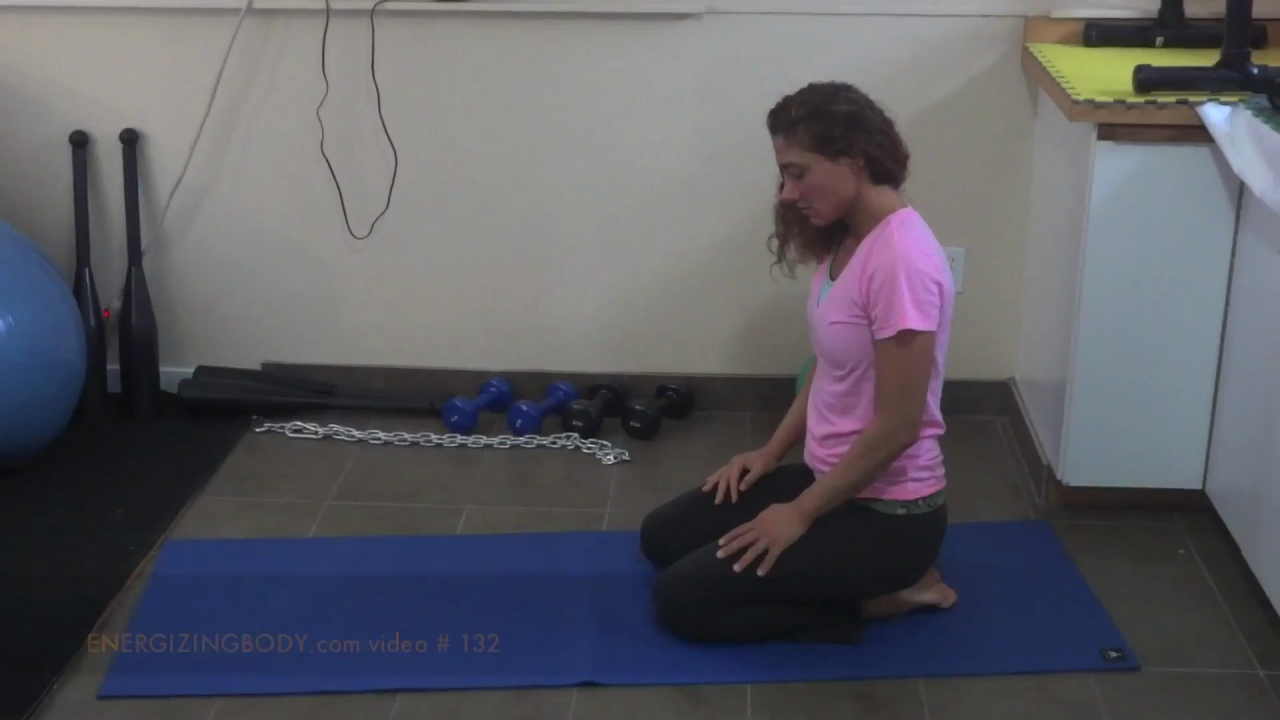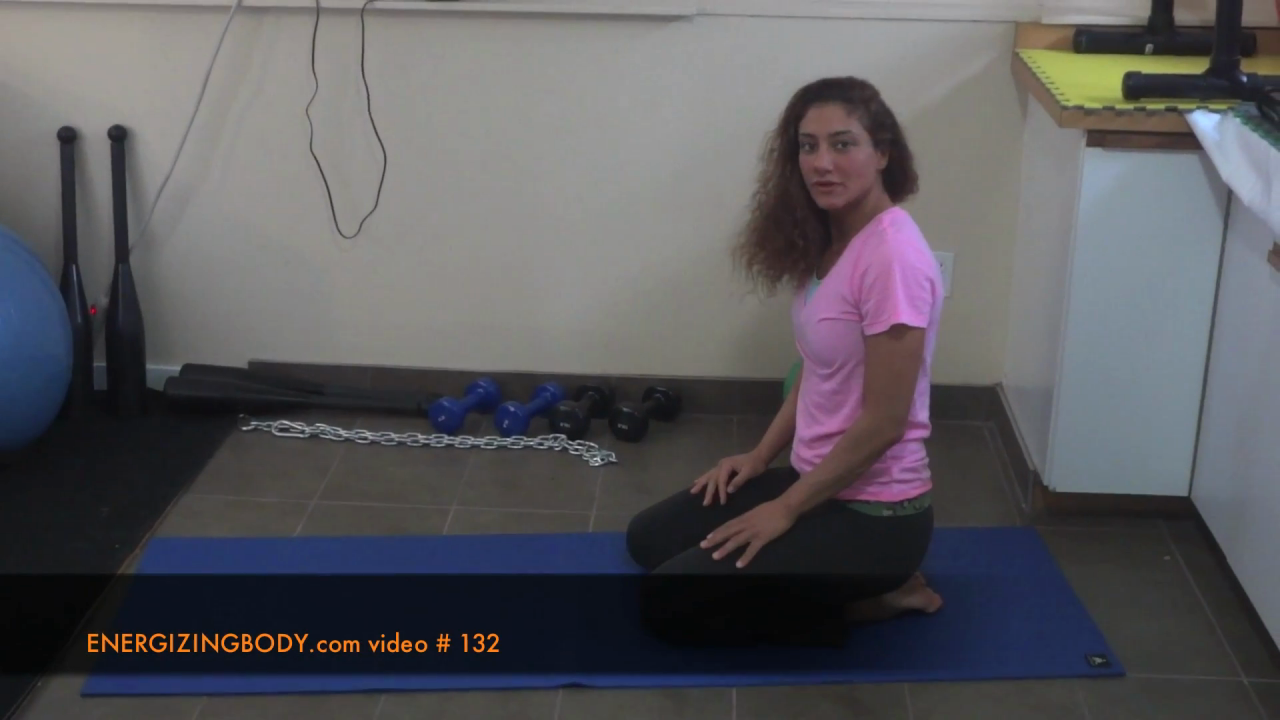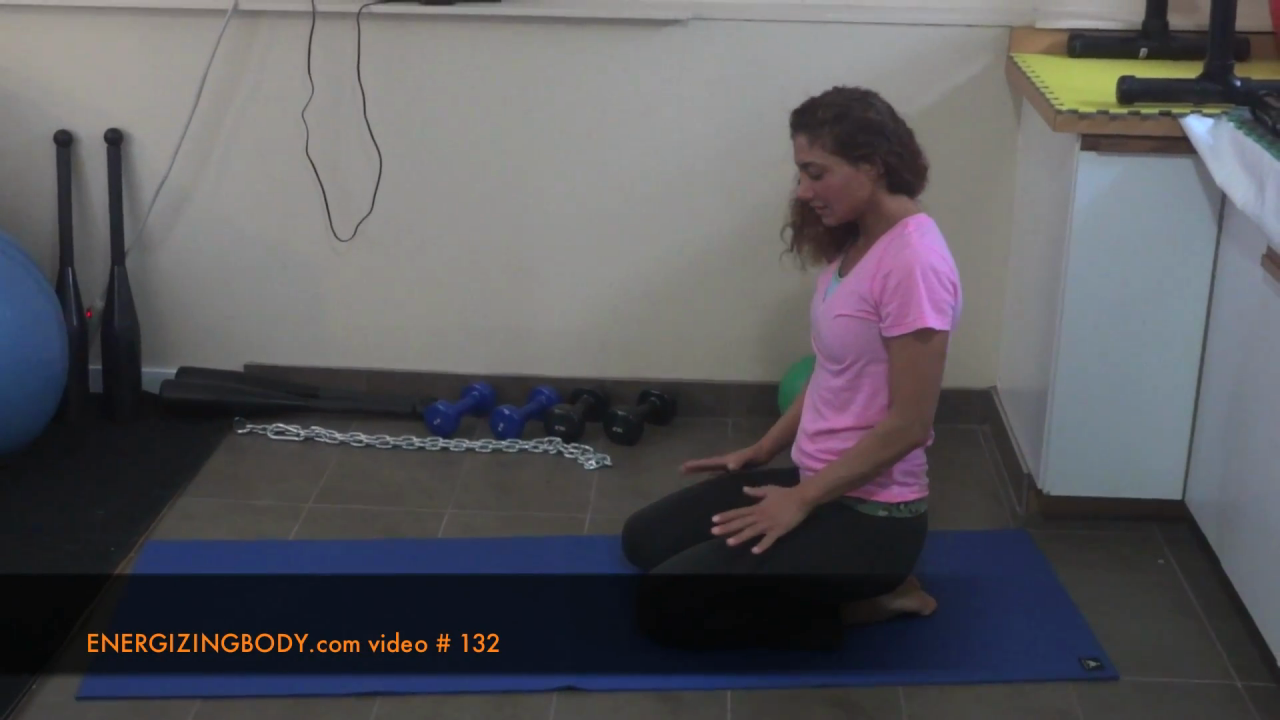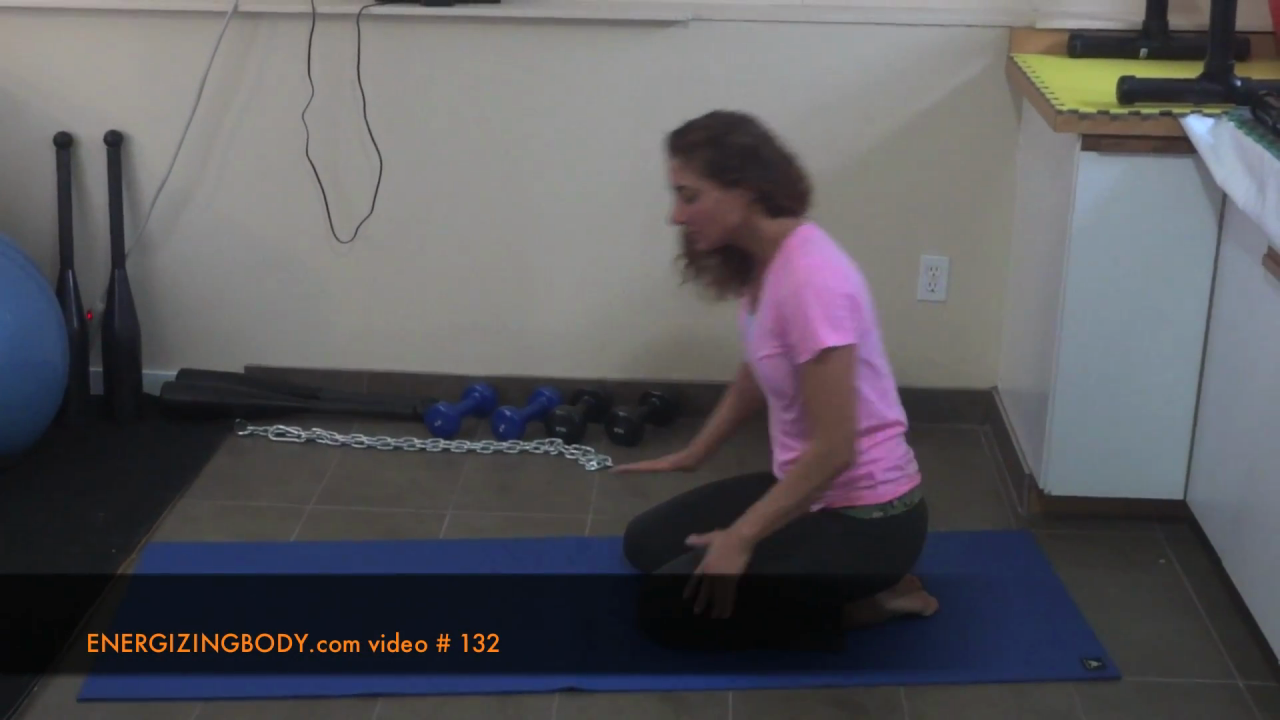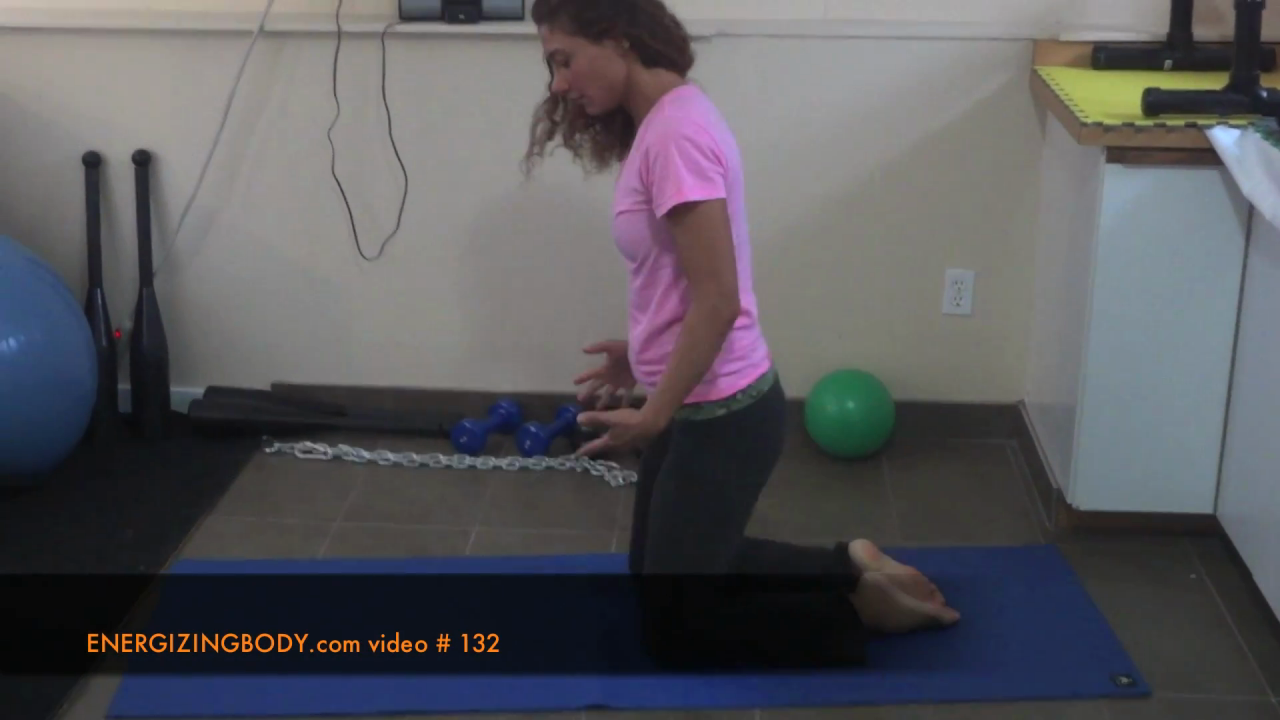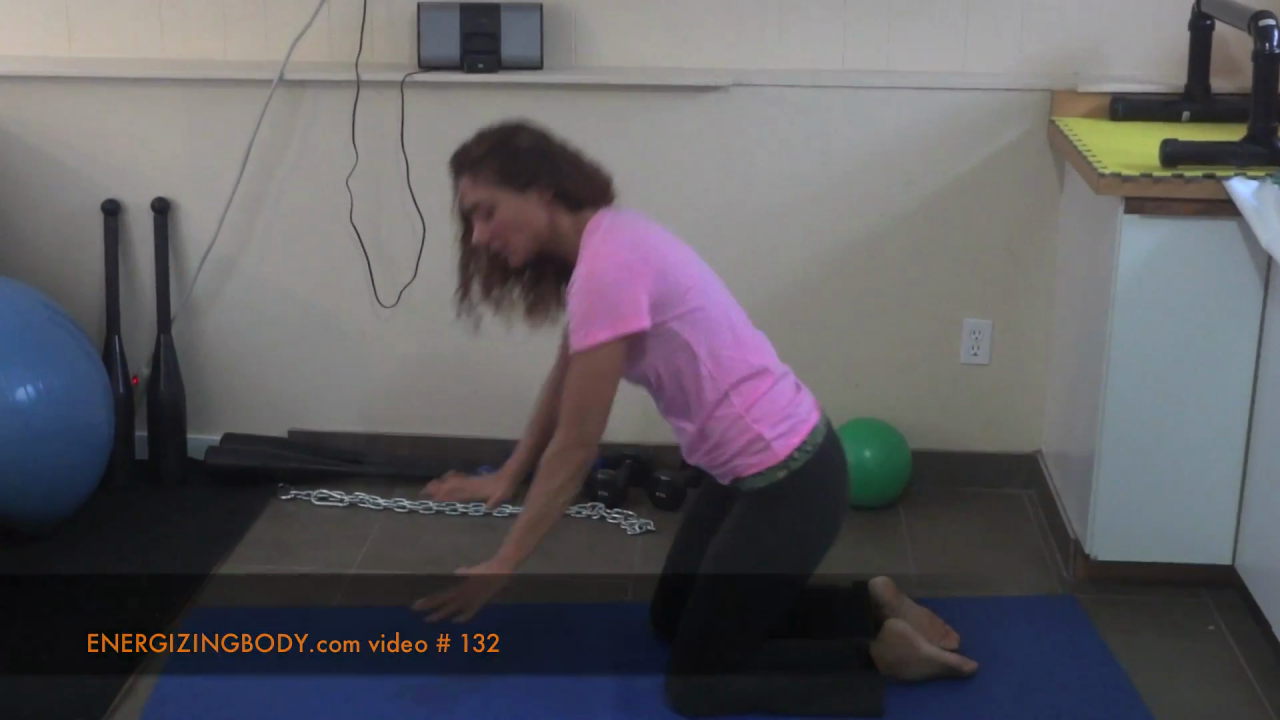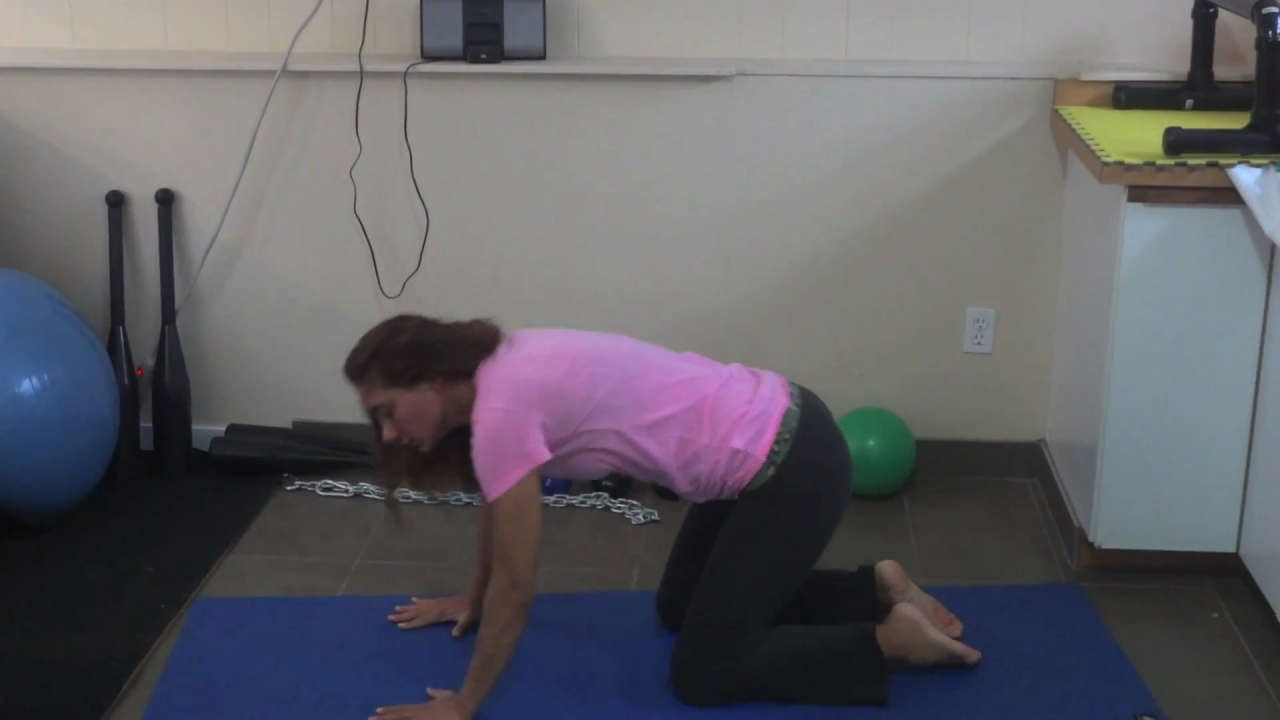
dt=0.7s
person 1, frame 1
left shoulder: (900, 261)
right shoulder: (848, 239)
left elbow: (898, 428)
left wrist: (802, 514)
right wrist: (771, 453)
left hip: (888, 511)
right hip: (835, 477)
left knee: (683, 600)
right knee: (662, 536)
left ankle: (889, 591)
right ankle: (867, 575)
person 1, frame 2
left shoulder: (891, 258)
right shoulder: (826, 240)
left elbow: (884, 423)
left wrist: (787, 509)
right wrist: (760, 458)
left hip: (875, 514)
right hip: (821, 479)
left knee: (671, 604)
right knee: (649, 539)
left ankle: (875, 595)
right ankle: (859, 581)
person 1, frame 3
left shoulder: (914, 263)
right shoulder: (858, 242)
left elbow: (908, 426)
left wrist: (802, 501)
right wrist: (762, 449)
left hip: (871, 513)
right hip: (821, 480)
left knee: (666, 605)
right knee: (645, 539)
left ankle: (867, 597)
right ankle: (854, 581)
person 1, frame 4
left shoulder: (807, 281)
right shoulder: (761, 259)
left elbow: (830, 447)
left wrist: (740, 537)
right wrist: (695, 450)
left hip: (868, 518)
right hip: (814, 493)
left knee: (673, 608)
right knee: (645, 544)
left ankle: (855, 602)
right ankle: (855, 578)
person 1, frame 5
left shoulder: (676, 135)
right shoulder: (664, 122)
left elbow: (717, 303)
left wrist: (654, 413)
right wrist: (640, 353)
left hip: (718, 413)
right hip: (696, 401)
left knee: (676, 632)
right knee: (657, 570)
left ankle: (860, 606)
right ankle: (849, 565)
person 1, frame 6
left shoulder: (607, 265)
right shoulder: (601, 243)
left elbow: (576, 445)
right elbow: (562, 385)
left wrist: (500, 569)
right wrist: (507, 478)
left hip: (790, 480)
right hip: (755, 468)
right knee: (672, 617)
left ankle: (886, 650)
right ankle: (869, 604)
person 1, frame 7
left shoulder: (500, 413)
right shoulder: (502, 369)
left elbow: (514, 587)
right elbow: (499, 510)
right wrist: (469, 601)
left hip: (791, 471)
right hip: (775, 435)
right knee: (677, 608)
left ankle: (890, 639)
right ankle: (875, 587)
